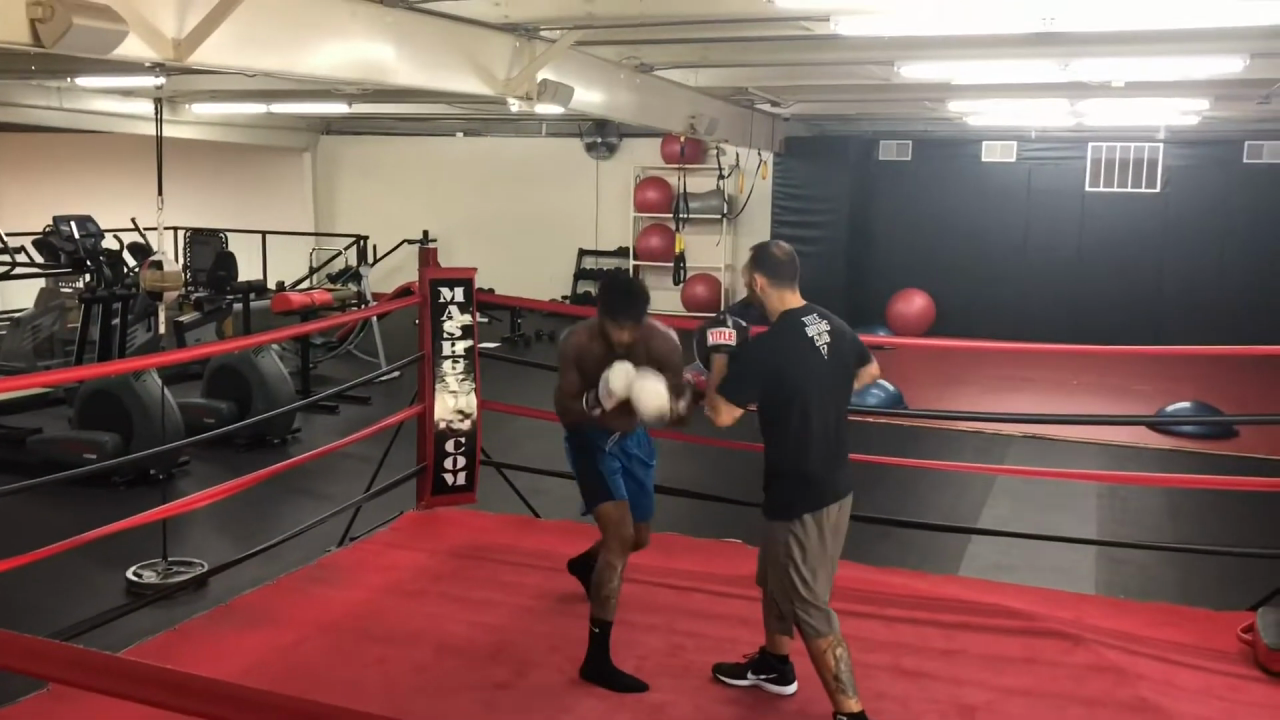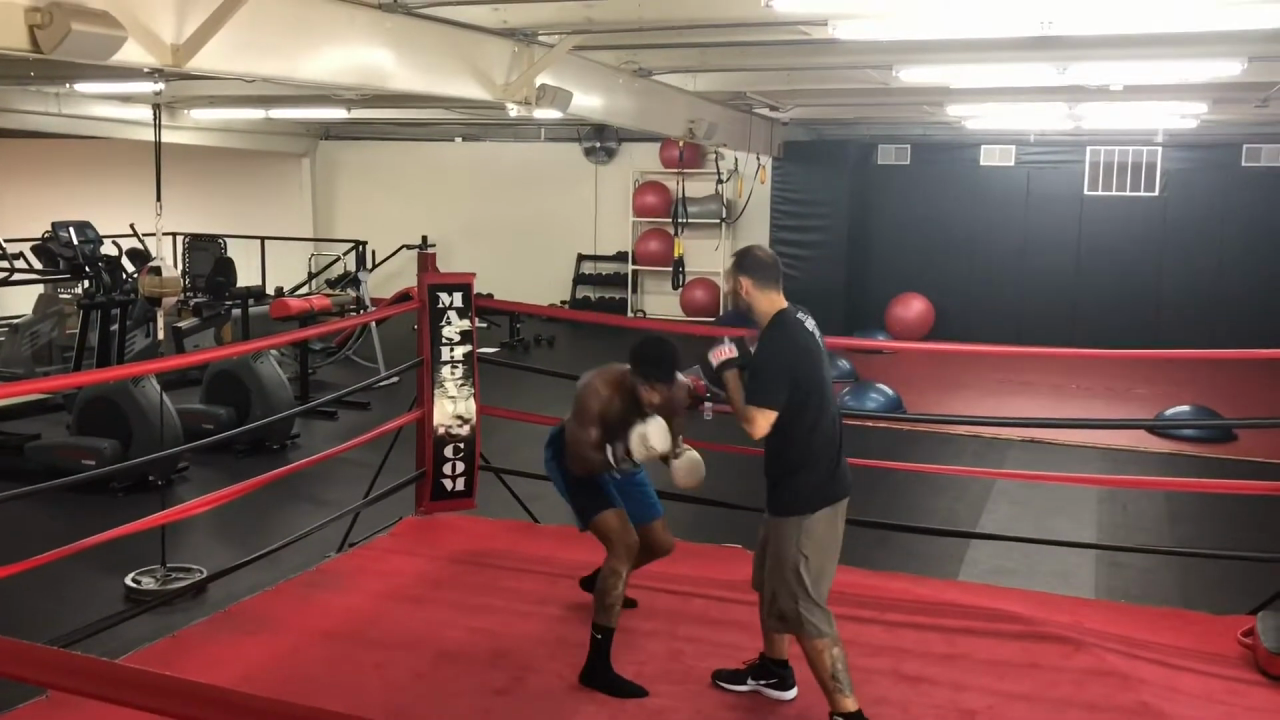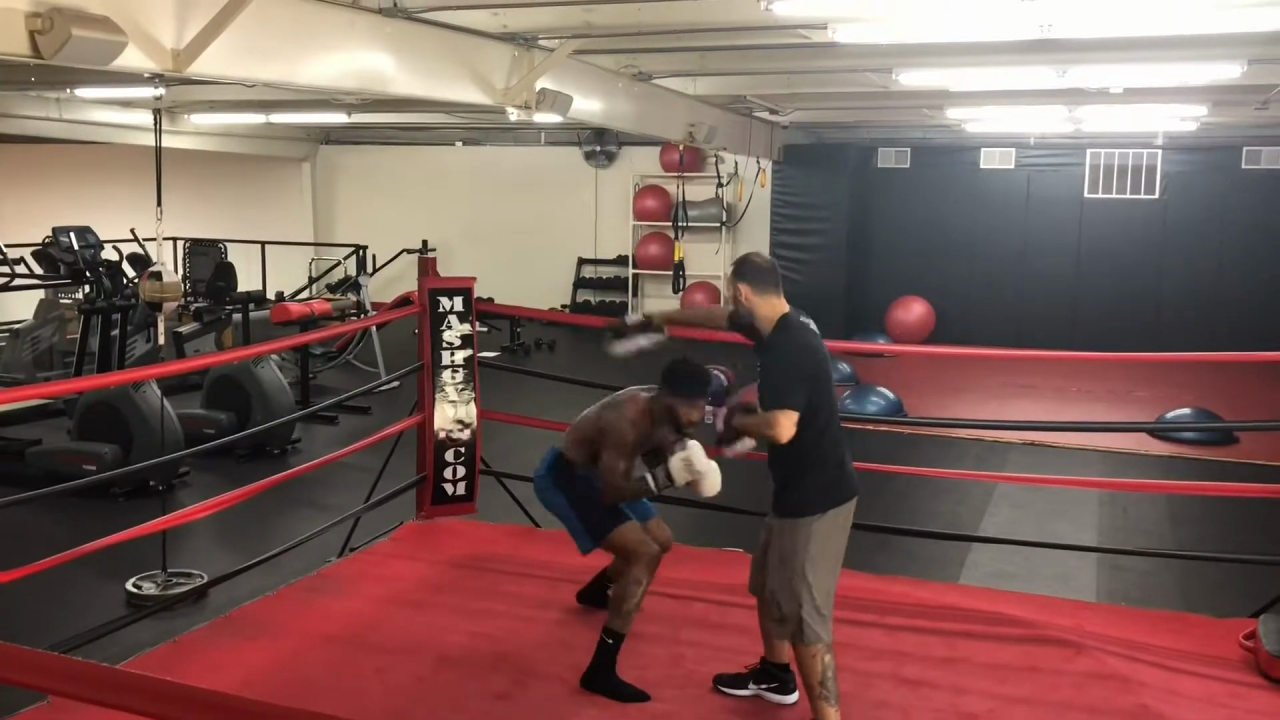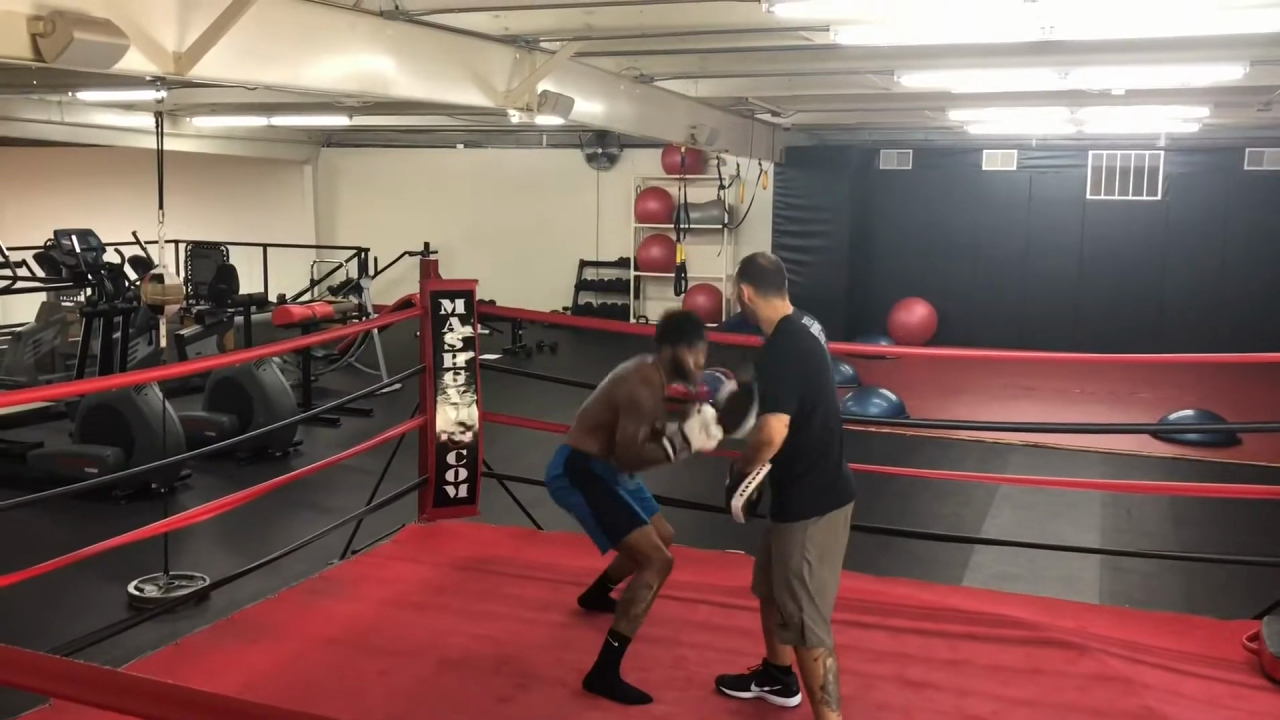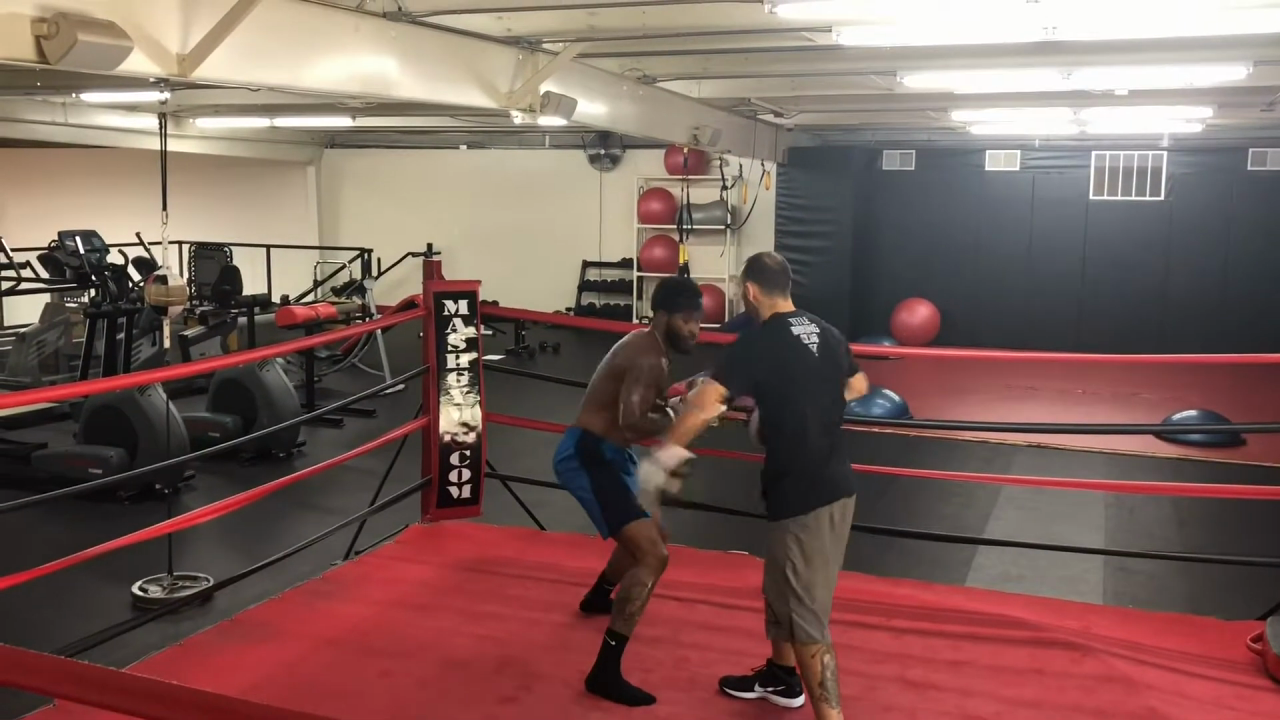
dt=0.2s
person 1, frame 1
left shoulder: (765, 348)
right shoulder: (833, 327)
left elbow: (720, 413)
right elbow: (869, 370)
left wrist: (721, 352)
left hip: (799, 494)
right hip: (832, 483)
left knee: (808, 604)
right knee: (777, 579)
right ankle: (773, 664)
person 1, frame 2
left shoulder: (776, 346)
right shoulder: (798, 321)
left elbow: (755, 425)
left wrist: (728, 371)
left hip: (807, 493)
right hip: (813, 482)
left knee: (803, 604)
right knee: (771, 579)
right ankle: (773, 668)
person 1, frame 3
left shoulder: (789, 347)
right shoulder: (785, 325)
left elbow: (780, 429)
right elbow: (717, 316)
left wrist: (737, 419)
right wrist: (653, 321)
left hip: (816, 497)
right hip: (801, 488)
left knee: (801, 609)
right knee: (768, 580)
right ankle: (775, 672)
person 1, frame 4
left shoulder: (785, 349)
right shoulder: (797, 328)
left elbow: (771, 431)
left wrist: (744, 470)
left hip: (813, 501)
right hip: (803, 492)
left knee: (805, 614)
right knee: (771, 584)
right ankle: (777, 675)
person 1, frame 5
left shoulder: (760, 342)
right shoulder: (827, 334)
left elbow: (705, 400)
right elbow: (857, 386)
left wrist: (665, 451)
left hip: (801, 496)
right hip: (835, 485)
left knee: (803, 610)
right knee: (781, 588)
right ankle: (781, 676)
person 2, frame 1
left shoulder: (663, 341)
right shoulder: (577, 341)
left elbow: (679, 398)
right elbow: (565, 412)
left wrist: (670, 403)
right wrist: (602, 398)
left hip: (633, 438)
right hip: (590, 439)
left knee: (639, 536)
right knee: (620, 536)
left ankle: (584, 565)
right ankle: (597, 661)
person 2, frame 2
left shoulder: (676, 391)
right shoulder: (596, 391)
left elbow: (671, 437)
right elbow: (579, 462)
left wrist: (677, 453)
right wrist: (628, 450)
left hip: (622, 459)
right hip: (581, 463)
left knee: (661, 544)
right knee: (624, 543)
left ankle: (600, 581)
right ankle: (597, 666)
person 2, frame 3
left shoulder: (668, 414)
right shoulder: (626, 419)
left elbow: (664, 451)
right elbow: (612, 491)
left wrist: (691, 467)
right wrist: (666, 476)
left hip: (601, 471)
right hip: (566, 477)
left knee: (662, 541)
right knee: (643, 555)
left ankle: (596, 590)
right ankle: (601, 671)
person 2, frame 4
left shoulder: (652, 374)
right shoulder: (643, 385)
left elbow: (643, 432)
right elbow: (629, 457)
left wrist: (683, 428)
right wrist: (684, 441)
left hip: (599, 466)
right hip: (579, 473)
left knee: (662, 538)
right knee: (658, 562)
left ankle: (597, 594)
right ankle: (604, 672)
person 2, frame 5
left shoulder: (652, 350)
right shoulder: (645, 355)
left elbow: (642, 411)
right elbow: (632, 425)
left hip: (605, 453)
right hip: (588, 456)
left knee: (653, 533)
right knee: (652, 556)
left ankle: (598, 597)
right ankle: (605, 673)
